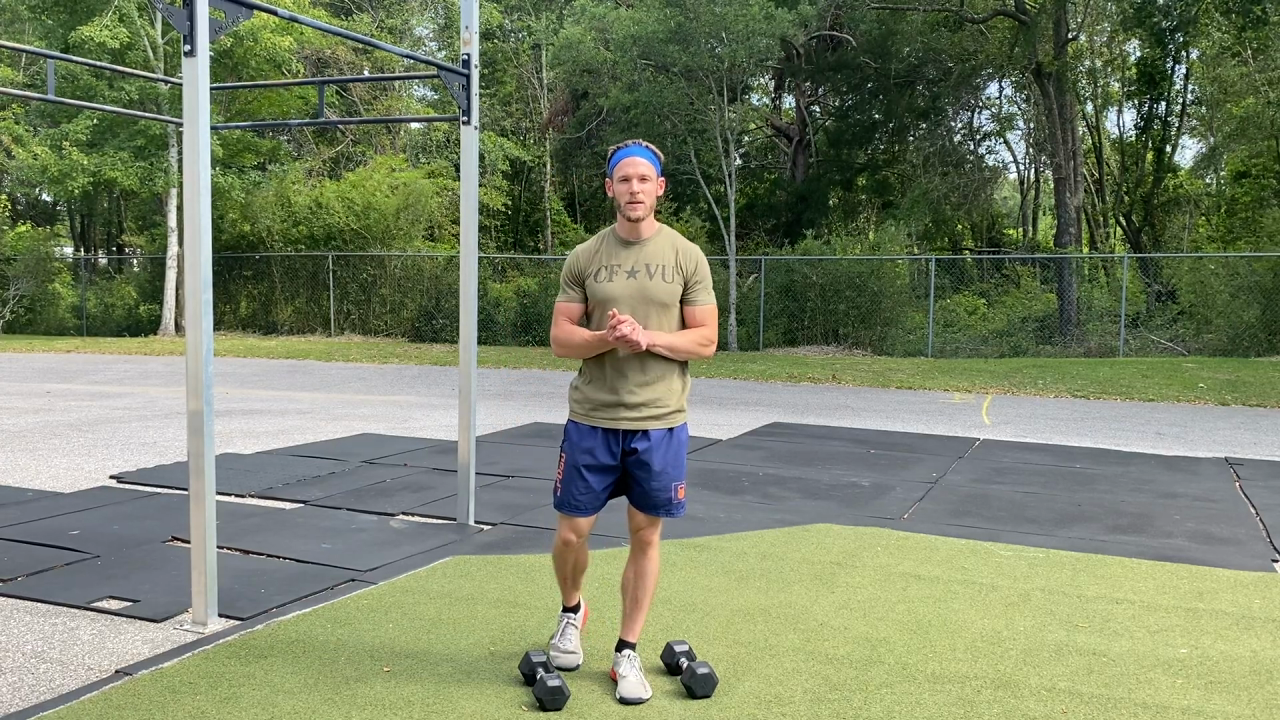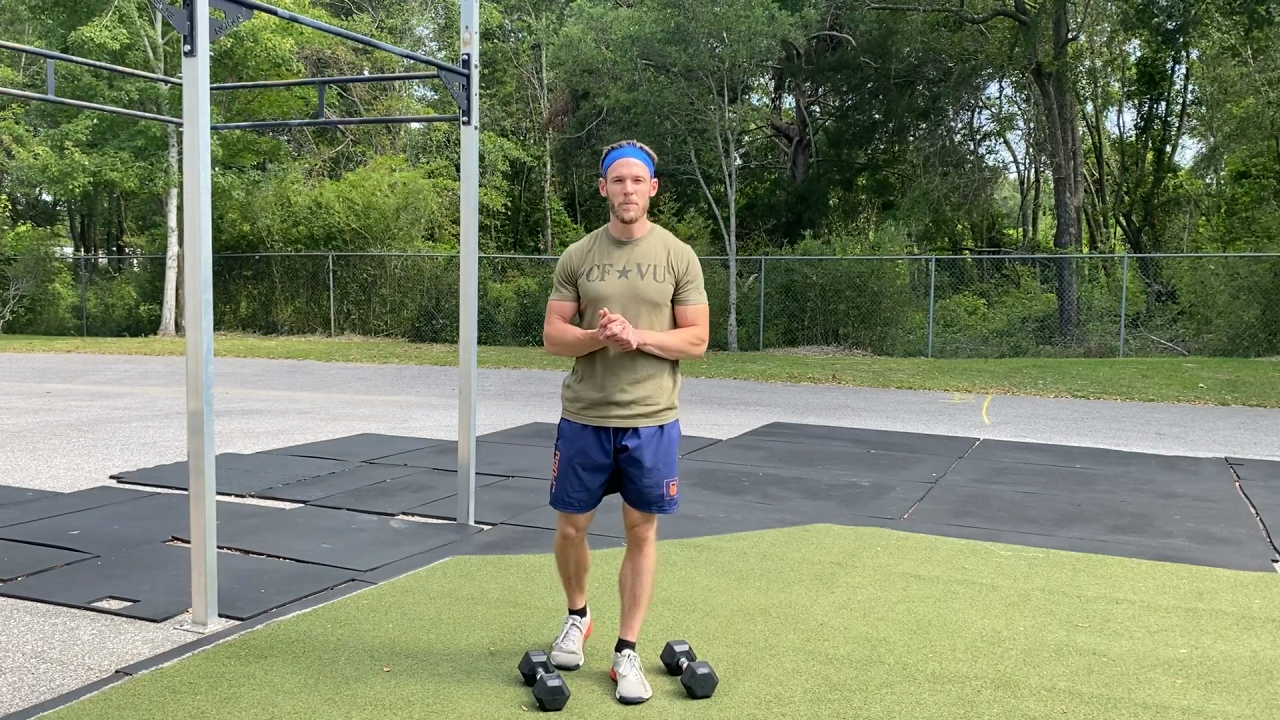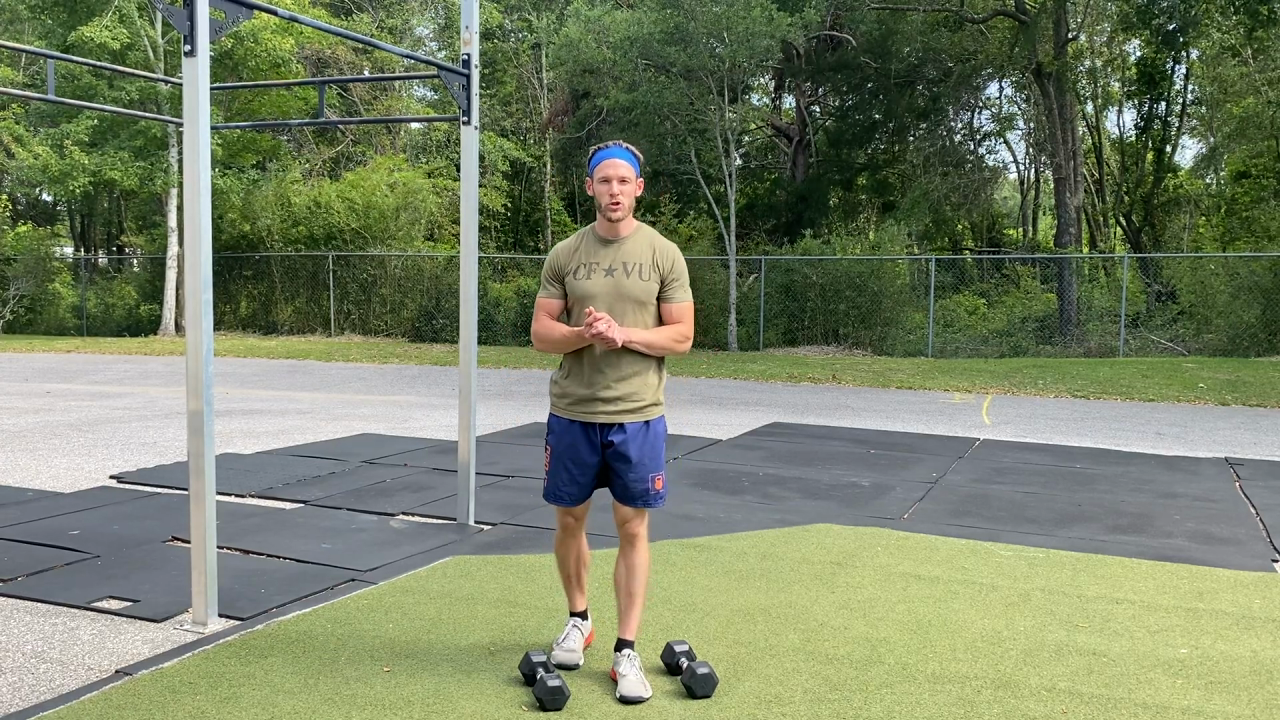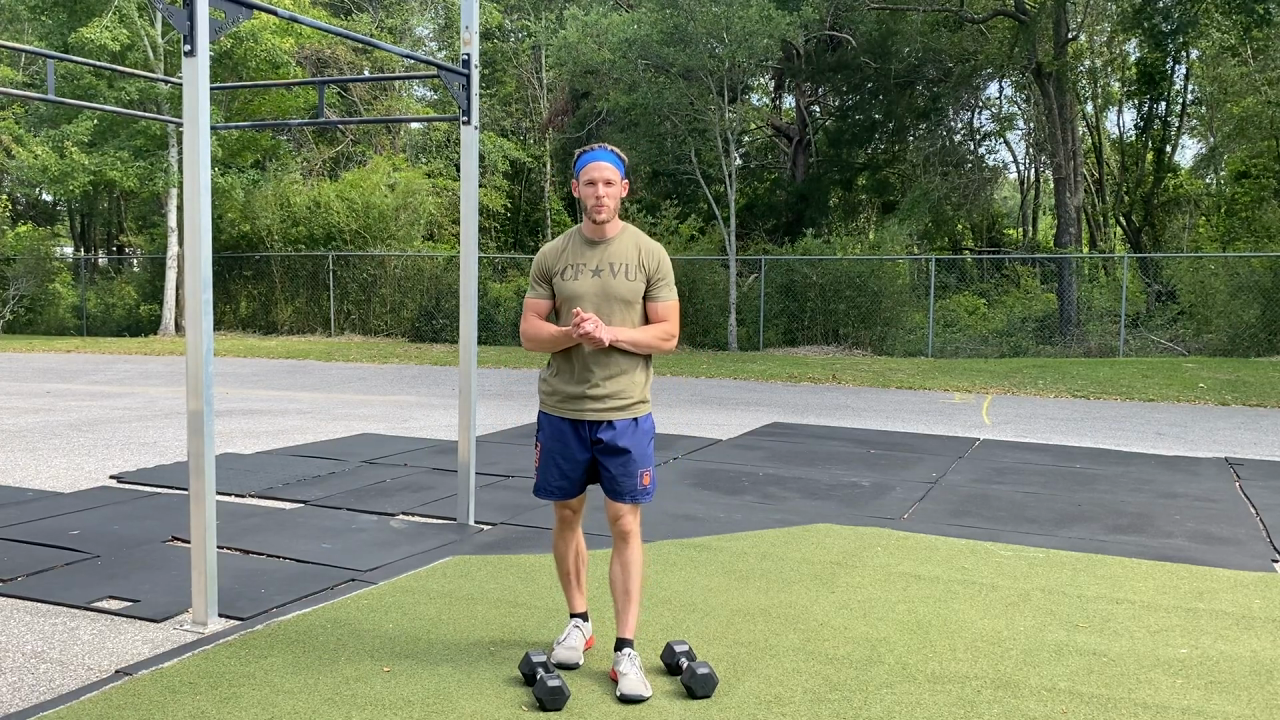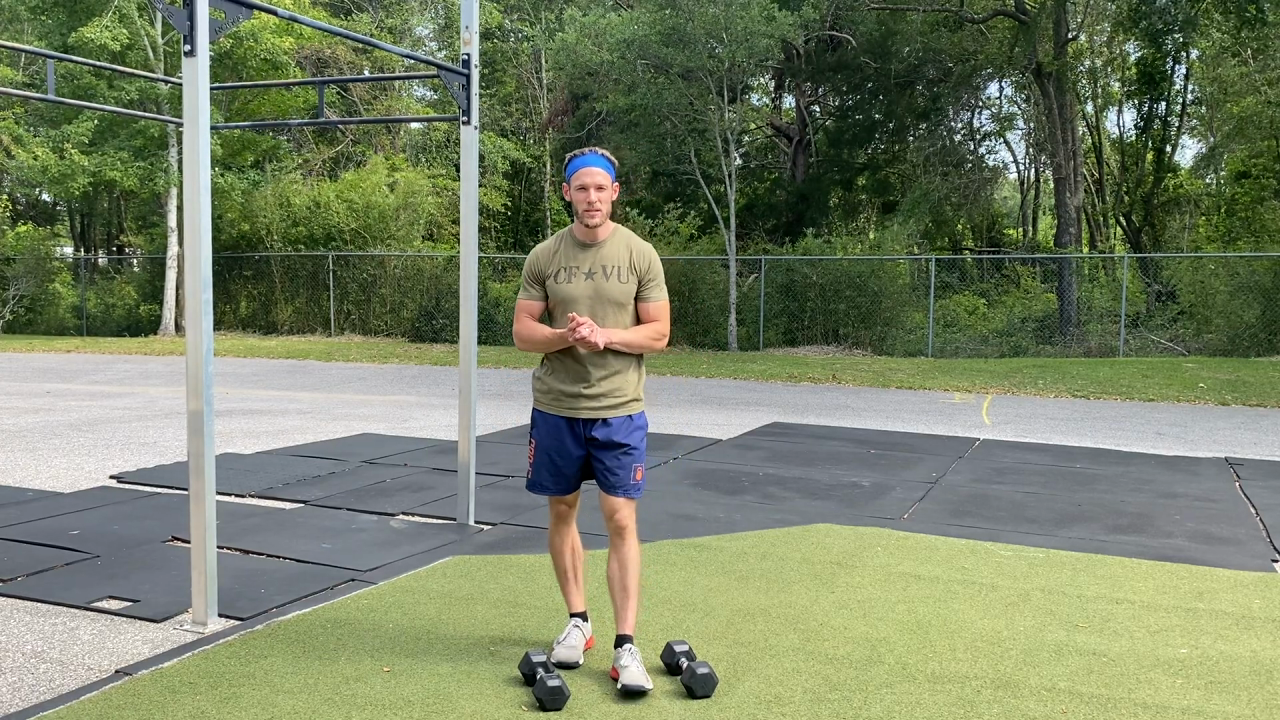
dt=0.3s
person 1, frame 1
left shoulder: (687, 256)
right shoulder: (584, 257)
left elbow: (706, 341)
right elbow: (560, 339)
left wrist: (647, 338)
right wrist: (607, 337)
left hip: (659, 423)
right hip: (592, 420)
left knee: (644, 537)
right knee: (571, 533)
left ankle: (627, 653)
right ankle: (571, 611)
person 1, frame 2
left shoulder: (678, 256)
right shoulder: (576, 256)
left elbow: (697, 340)
right elbow: (553, 336)
left wrist: (638, 337)
right wrist: (598, 336)
left hip: (652, 420)
right hip: (584, 418)
left knee: (641, 534)
right knee: (572, 529)
left ankle: (627, 651)
right ankle: (577, 615)
person 1, frame 3
left shoulder: (663, 254)
right shoulder: (564, 254)
left elbow: (682, 337)
right elbow: (541, 333)
left wrist: (623, 335)
right wrist: (584, 334)
left hip: (638, 415)
right hip: (572, 412)
left knee: (632, 529)
right knee: (570, 520)
left ankle: (626, 650)
right ankle: (579, 619)
person 1, frame 4
left shoulder: (649, 253)
right shoulder: (551, 254)
left elbow: (668, 334)
right elbow: (529, 332)
left wrist: (611, 333)
right wrist: (571, 333)
left hip: (626, 412)
right hip: (562, 409)
left knee: (625, 525)
right knee: (566, 516)
left ankle: (626, 650)
right ankle: (578, 621)
person 1, frame 5
left shoulder: (640, 254)
right shoulder: (543, 256)
left elbow: (659, 333)
right elbow: (522, 332)
left wrist: (605, 336)
right wrist: (566, 336)
left hip: (620, 410)
right hip: (556, 408)
left knee: (621, 522)
right knee: (562, 512)
left ankle: (625, 647)
right ankle: (578, 621)
